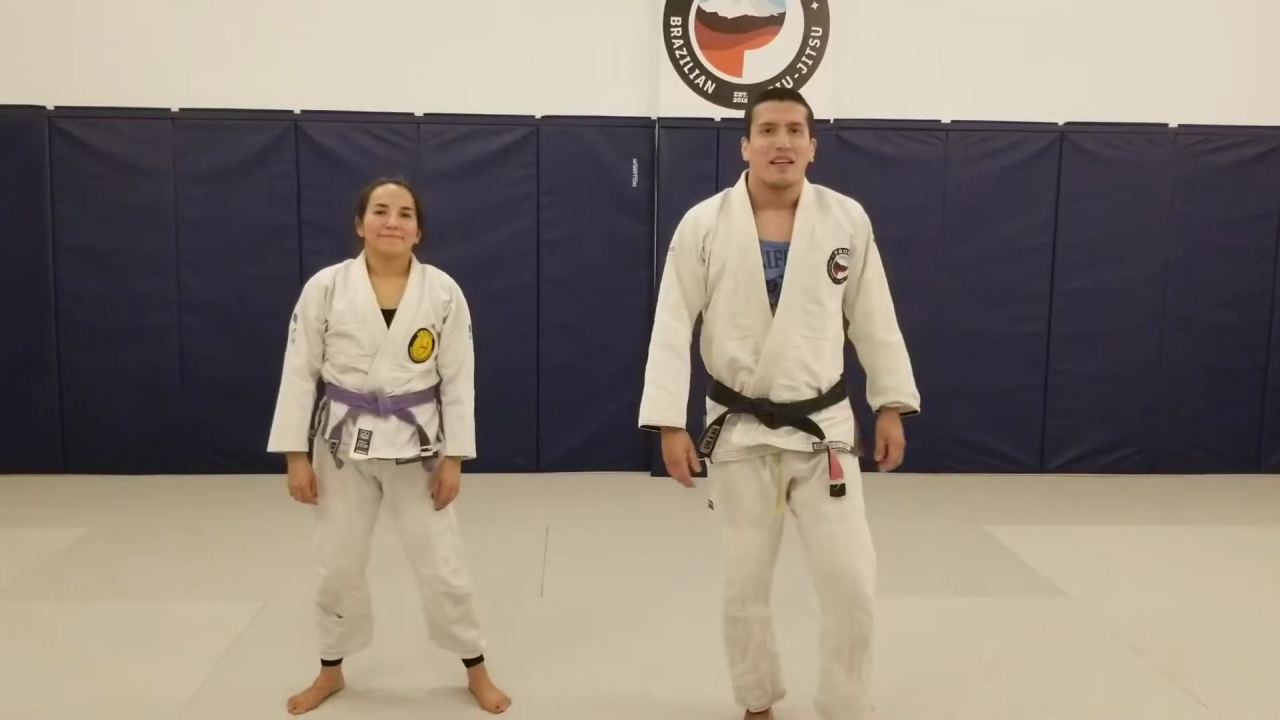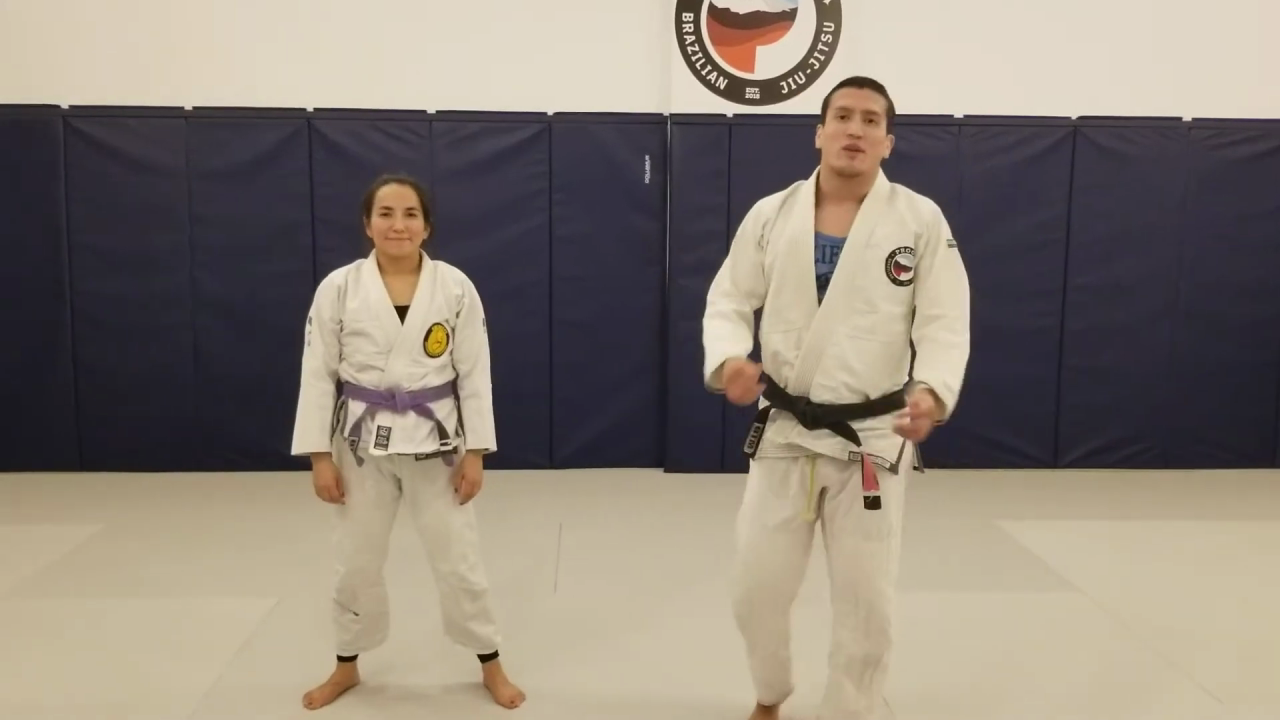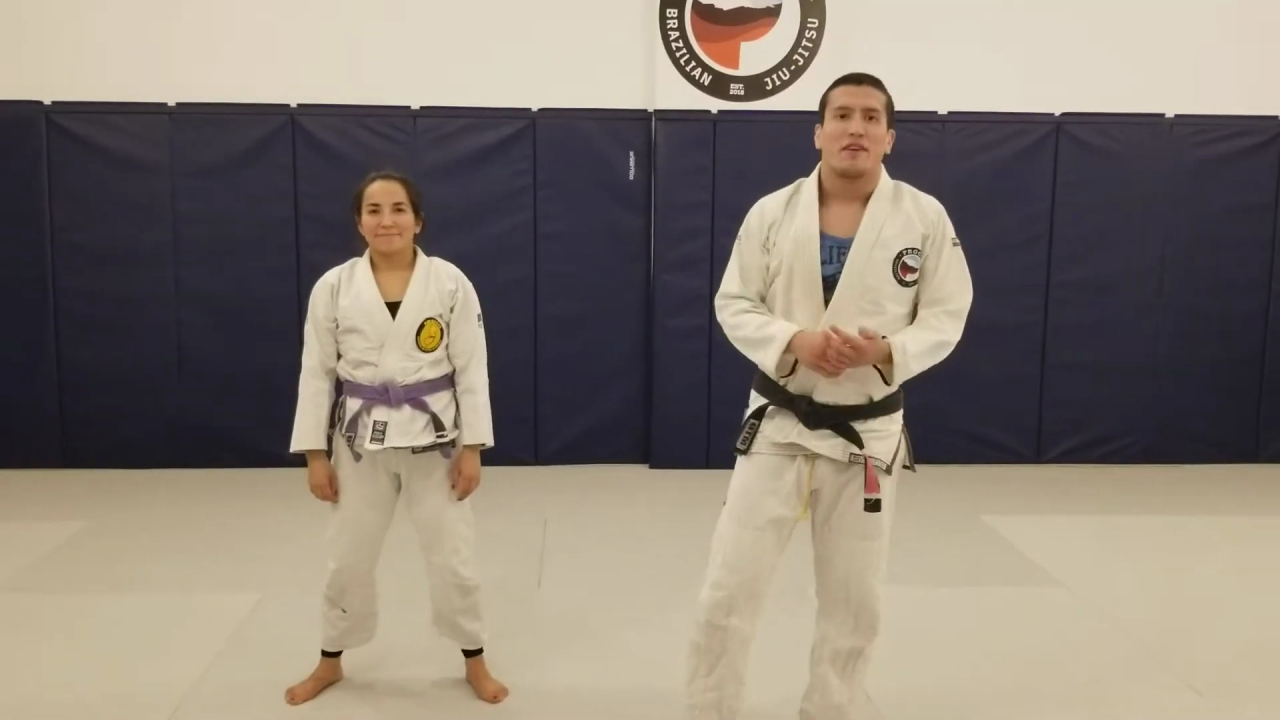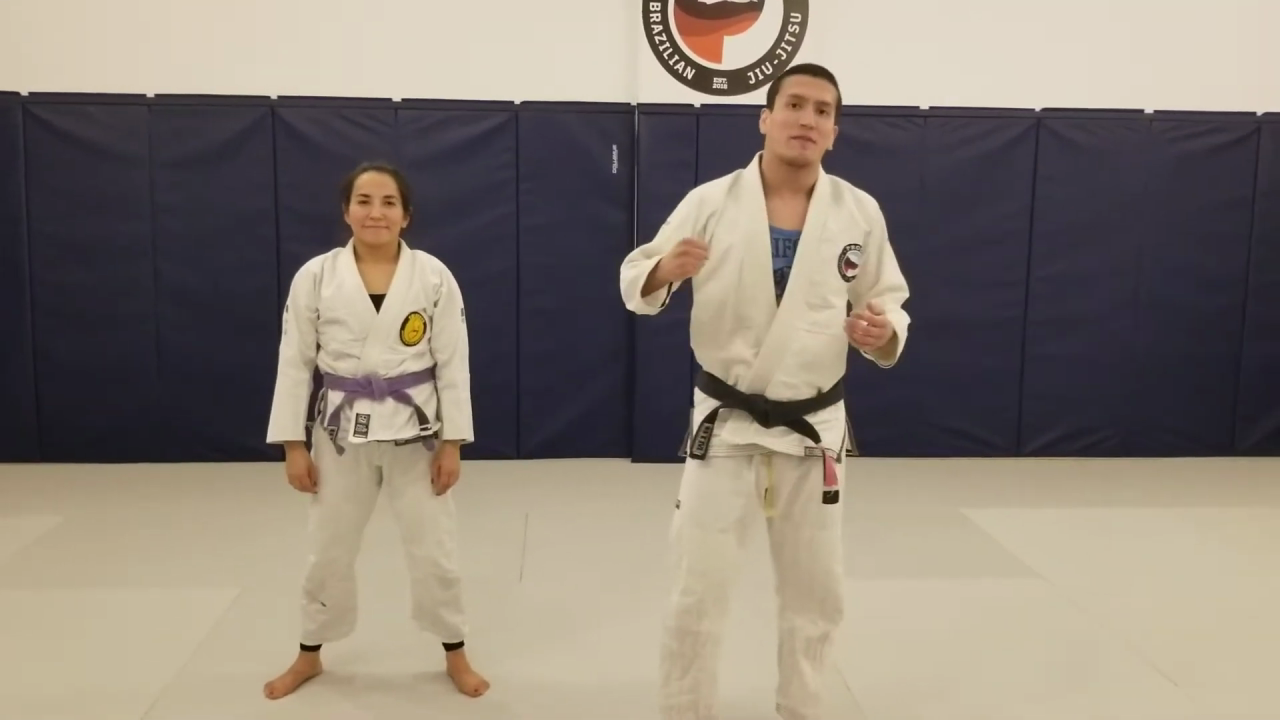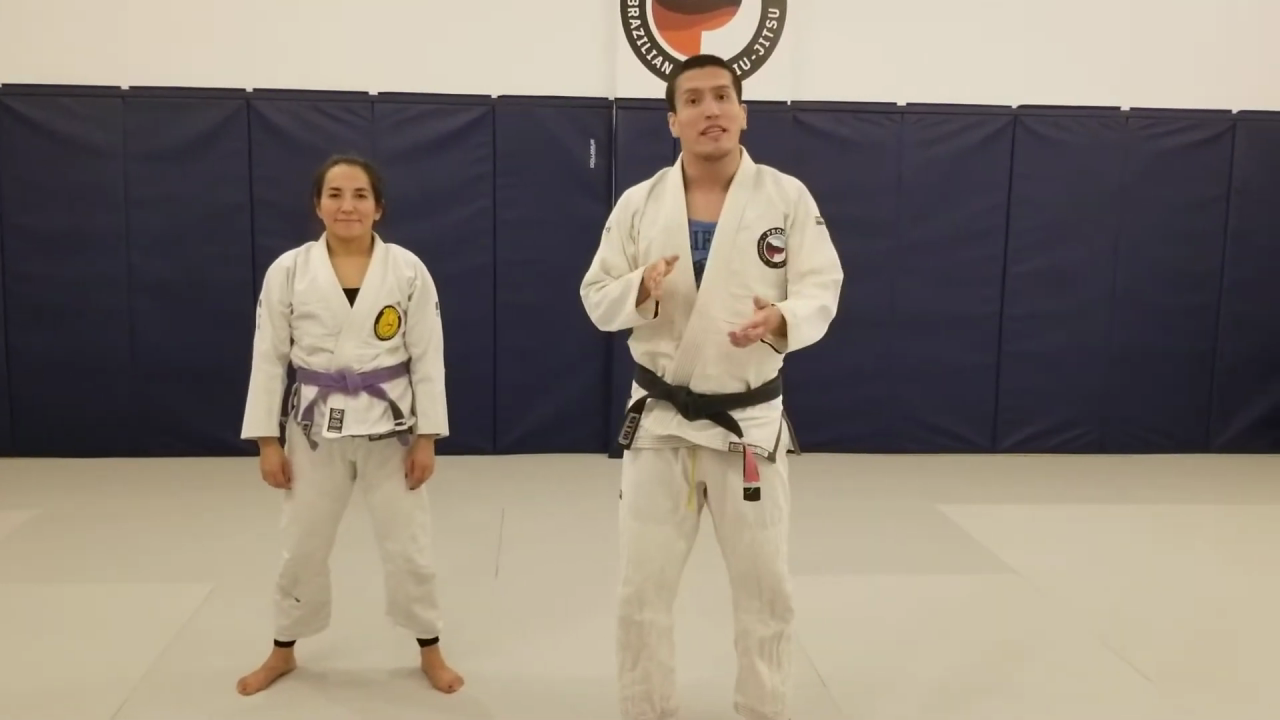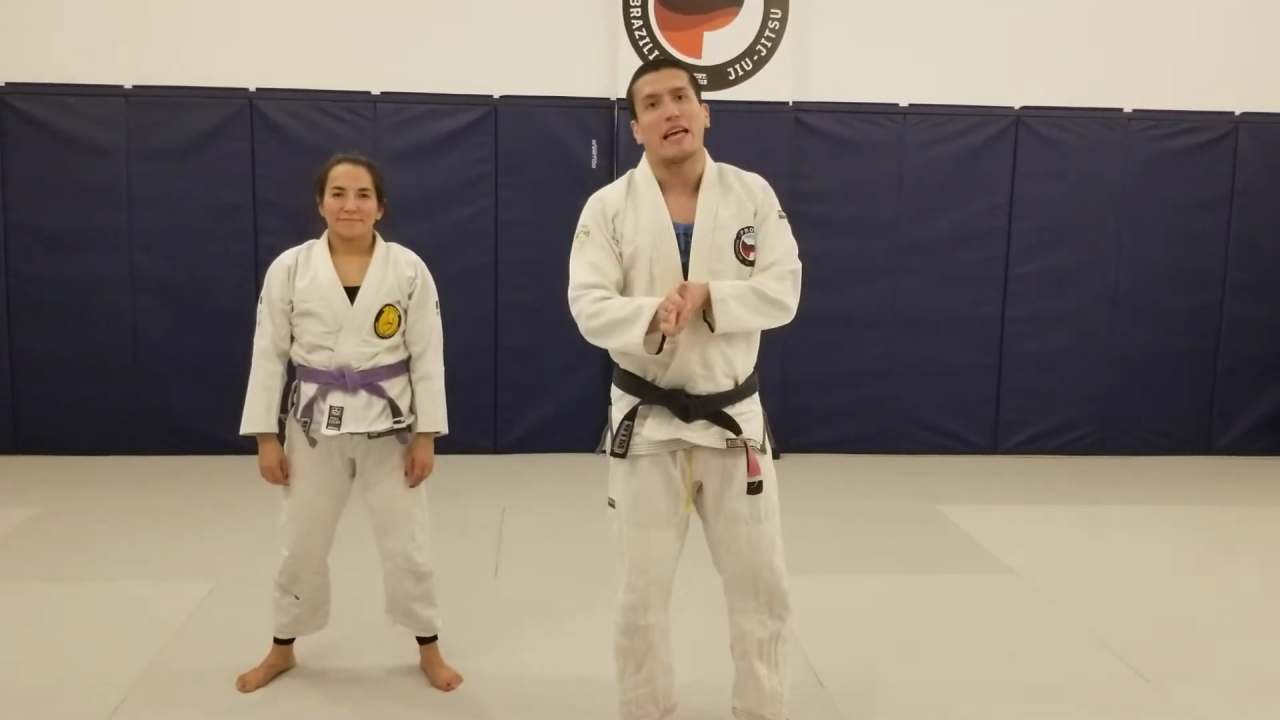
dt=0.7s
person 1, frame 1
left shoulder: (847, 218)
right shoulder: (704, 224)
left elbow: (872, 319)
right elbow: (672, 325)
left wrist: (891, 404)
right wrist: (671, 424)
left hip: (824, 427)
right hip: (739, 430)
left knee: (850, 586)
right knee: (744, 586)
person 1, frame 2
left shoulder: (920, 219)
right shoulder: (770, 214)
left elbow: (945, 321)
right elbow: (725, 304)
left wrist: (930, 393)
right wrist: (725, 361)
left hip: (873, 436)
right hip: (784, 430)
left knee: (865, 603)
right knee: (756, 588)
person 1, frame 3
left shoulder: (925, 216)
right shoulder: (772, 212)
left elbow: (945, 315)
right elbow: (733, 305)
left wrist: (885, 352)
right wrist: (795, 342)
left hip: (867, 436)
right hip: (778, 428)
left knee: (852, 603)
right knee: (729, 591)
person 1, frame 4
left shoulder: (859, 211)
right shoulder: (710, 202)
left elbow: (884, 298)
right elbow: (636, 278)
left wrist: (885, 333)
right wrist: (662, 271)
left hip: (815, 428)
right hip: (725, 424)
left knee: (815, 590)
right knee: (698, 592)
person 1, frame 5
left shoulder: (787, 196)
right shoulder: (638, 203)
left elbow: (822, 291)
right elbow: (596, 297)
left wrist: (780, 320)
right wrist: (641, 288)
left hip: (749, 422)
right hip: (660, 421)
left knee: (764, 587)
right knee: (643, 587)
person 1, frame 6
left shoulder: (751, 193)
right shoulder: (608, 206)
left elbow: (781, 292)
right elbow: (590, 307)
left wrist: (707, 298)
right wrist: (655, 316)
left hip: (733, 418)
right hip: (646, 420)
left knee: (761, 585)
right knee: (642, 590)
person 2, frame 1
left shoulder: (443, 291)
right shoulder: (326, 286)
left elbow: (458, 379)
right elbow: (299, 372)
left wrist: (453, 458)
right wrist: (296, 455)
left hip: (416, 444)
right hip: (344, 443)
left knee: (441, 564)
right knee: (338, 564)
left ankle: (476, 669)
right ankle: (331, 670)
person 2, frame 2
left shoulder: (454, 286)
right shoulder: (338, 288)
left elbow: (474, 373)
right elbow: (318, 374)
left wrist: (474, 452)
right wrist: (319, 456)
left hip: (435, 441)
right hip: (363, 442)
left knee: (458, 558)
right knee: (356, 561)
left ankle: (490, 664)
right ankle: (346, 666)
person 2, frame 3
left shoulder: (450, 282)
right shoulder: (333, 287)
left elbow: (472, 369)
right elbow: (316, 372)
left wrist: (472, 448)
right wrist: (316, 454)
left hip: (433, 437)
right hip: (362, 439)
left knee: (452, 555)
right knee: (348, 556)
left ankle: (474, 660)
right ankle: (330, 661)
person 2, frame 4
left shoulder: (434, 276)
right shoulder: (315, 276)
left elbow: (453, 363)
right elbow: (295, 363)
left wrist: (453, 443)
right wrist: (293, 444)
left hip: (415, 429)
right hip: (342, 431)
left knee: (434, 548)
right knee: (328, 549)
left ankle: (455, 654)
right ankle: (309, 654)
person 2, frame 5
left shoulder: (407, 269)
right shoulder: (288, 270)
left elbow: (428, 357)
right elbow: (269, 358)
left wrist: (427, 437)
right wrist: (267, 441)
left hip: (390, 425)
right hip: (317, 426)
left knee: (408, 544)
right knee: (302, 545)
left ankle: (430, 650)
right ankle: (283, 651)
person 2, frame 6
left shoulder: (408, 268)
right shoulder: (288, 268)
left elbow: (427, 356)
right elbow: (268, 355)
left wrist: (426, 435)
right wrist: (266, 437)
left hip: (389, 423)
right hip: (315, 424)
left knee: (407, 543)
right knee: (301, 544)
left ankle: (429, 648)
right ankle: (282, 649)
